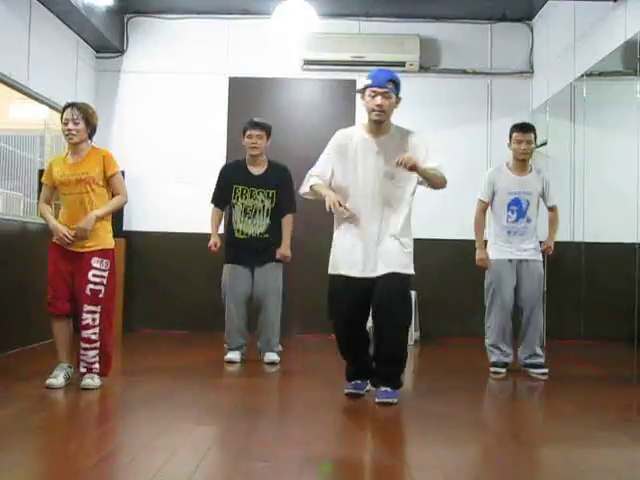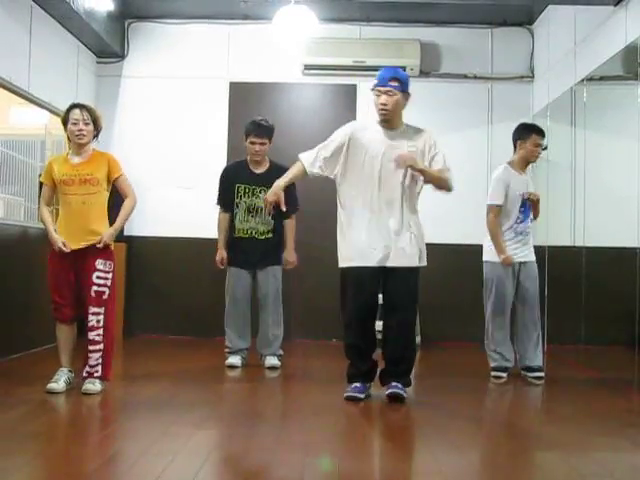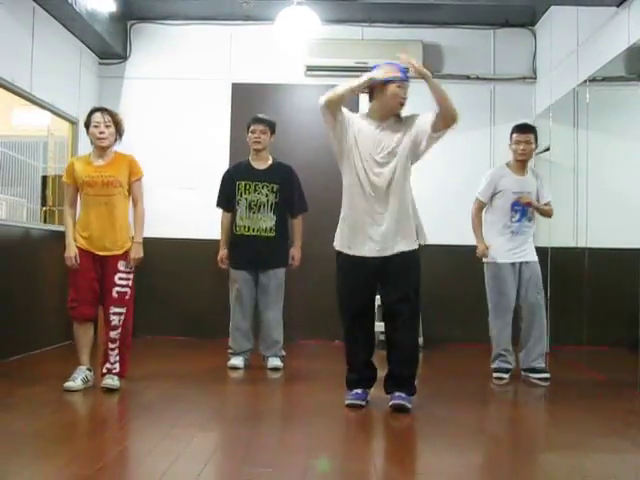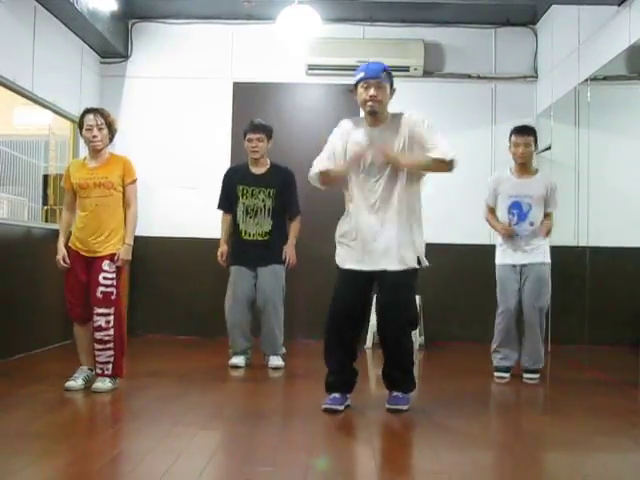
dt=1s
person 1, frame 1
left shoulder: (410, 140)
right shoulder: (343, 139)
left elbow: (440, 180)
right elbow: (312, 182)
left wrist: (418, 169)
right wrist: (326, 192)
left hip: (392, 248)
right hip: (349, 249)
left knee: (393, 317)
right knee: (346, 318)
left ankle: (387, 380)
right ankle: (358, 374)
person 1, frame 2
left shoulder: (422, 140)
right shoulder: (354, 133)
left elbow: (446, 184)
right elbow: (312, 159)
left wrist: (418, 167)
right wrist: (281, 183)
left hip: (403, 244)
right hip: (361, 244)
left knee: (401, 313)
right knee: (358, 313)
left ankle: (396, 377)
right ankle: (359, 377)
person 1, frame 3
left shoulder: (412, 128)
right shoulder: (349, 126)
left elbow: (450, 117)
right elbow: (328, 103)
left wrist: (426, 76)
right wrist: (367, 79)
left hip: (400, 241)
right hip: (356, 241)
left knee: (402, 315)
right knee: (355, 315)
left ankle: (401, 386)
right ankle: (359, 383)
person 1, frame 4
left shoulder: (411, 125)
right shoulder: (346, 130)
left elbow: (446, 161)
right elbow: (320, 177)
left wrist: (400, 159)
right wrist: (349, 161)
left hip: (398, 244)
right hip: (355, 243)
left knee: (394, 319)
right knee: (341, 319)
left ankle: (399, 386)
right ankle: (339, 387)
person 2, frame 1
left shoulder: (103, 157)
right shoulder: (55, 164)
left elbow: (122, 196)
right elbow: (44, 203)
left wrist: (94, 216)
right wrist: (54, 225)
left hip: (97, 245)
right hip: (63, 245)
left knee: (92, 309)
right knee: (59, 306)
left ankle: (93, 370)
right ankle: (64, 366)
person 2, frame 2
left shoulder: (106, 160)
right shoulder: (54, 165)
left elbow: (130, 197)
right elbow: (44, 205)
left wrist: (115, 229)
right wrist: (52, 234)
left hip: (97, 246)
right hip: (63, 247)
left knee: (96, 310)
right knee: (63, 310)
left ankle: (95, 374)
right ankle: (65, 371)
person 2, frame 3
left shoulder: (128, 163)
right shoulder: (76, 165)
left elbow: (138, 205)
right elbow: (69, 207)
left wrist: (138, 242)
right wrist: (69, 242)
left hip: (119, 249)
right hip: (85, 248)
left knee: (116, 310)
right knee: (82, 310)
left ankle: (113, 370)
right ankle: (84, 369)
person 2, frame 4
left shoulder: (122, 164)
right shoulder: (73, 169)
left elbow: (131, 207)
right elbow: (68, 210)
left wrist: (128, 244)
right wrist: (60, 243)
left hip: (110, 249)
right hip: (77, 249)
left knee: (105, 311)
right knee: (79, 312)
left ankle: (109, 373)
right ankle: (86, 368)
person 3, frame 1
left shoulder: (541, 178)
right shoulder: (495, 175)
left elbow: (552, 210)
right elbow: (480, 212)
left wrist: (551, 238)
right wrist: (480, 248)
left hip: (530, 253)
right hip: (499, 253)
left knee: (534, 306)
right knee: (498, 307)
left ankle: (532, 357)
right ankle: (499, 357)
person 3, frame 2
left shoulder: (528, 177)
right shoulder: (502, 175)
right elbow: (492, 217)
left wrist: (536, 202)
right wrist: (502, 252)
left hip: (526, 255)
right hip: (499, 257)
left knee: (529, 311)
right knee: (499, 310)
left ankle: (530, 362)
right ankle: (500, 362)
person 3, frame 3
left shoulder: (536, 178)
right shoulder: (497, 174)
left elbow: (549, 212)
right elbow: (477, 209)
left wrist: (535, 204)
right wrist: (480, 241)
left hip: (528, 255)
right hip: (499, 255)
left knee: (534, 309)
right knee: (501, 310)
left ankle: (533, 363)
right ankle: (502, 363)
person 3, frame 4
left shoulder: (546, 183)
right shoulder: (498, 180)
left elbow: (549, 215)
right elbow: (489, 212)
left wrist: (546, 228)
right wrist: (499, 227)
left hip: (537, 258)
right hip: (507, 257)
left knee: (536, 309)
right knee: (507, 308)
left ankle: (531, 363)
right ankle: (504, 361)
person 4, frame 1
left shoulder: (281, 173)
right shoulder: (229, 171)
left elbow: (287, 213)
right elbow: (219, 207)
left wrist: (285, 244)
right wrist: (214, 235)
left hip: (269, 251)
right hip: (237, 249)
left knee: (270, 301)
right knee: (234, 300)
left ankle: (270, 348)
right ankle: (235, 346)
person 4, frame 2
left shoulder: (281, 174)
right shoulder: (231, 172)
left elbow: (289, 215)
right elbow: (224, 212)
left wrist: (290, 248)
right wrist: (221, 247)
left hip: (270, 252)
right hip: (238, 252)
left knee: (271, 302)
right knee: (236, 301)
left ankle: (271, 352)
right ankle: (236, 350)
person 4, frame 3
left shoulder: (285, 173)
right shoulder: (234, 172)
left elbow: (296, 213)
right elbow: (227, 212)
left wrist: (296, 245)
right wrist: (223, 246)
left hip: (274, 252)
right hip: (241, 251)
left knee: (271, 305)
right knee: (241, 304)
left ankle: (273, 352)
right ankle: (239, 351)
person 4, frame 4
left shoulder: (284, 176)
right shoulder: (233, 175)
left elbow: (294, 215)
right elbow: (227, 212)
left wrist: (291, 245)
right wrist: (224, 242)
left hip: (272, 255)
right hip: (241, 254)
left knee: (271, 301)
right knee: (237, 302)
left ankle: (274, 351)
right ankle: (241, 350)
